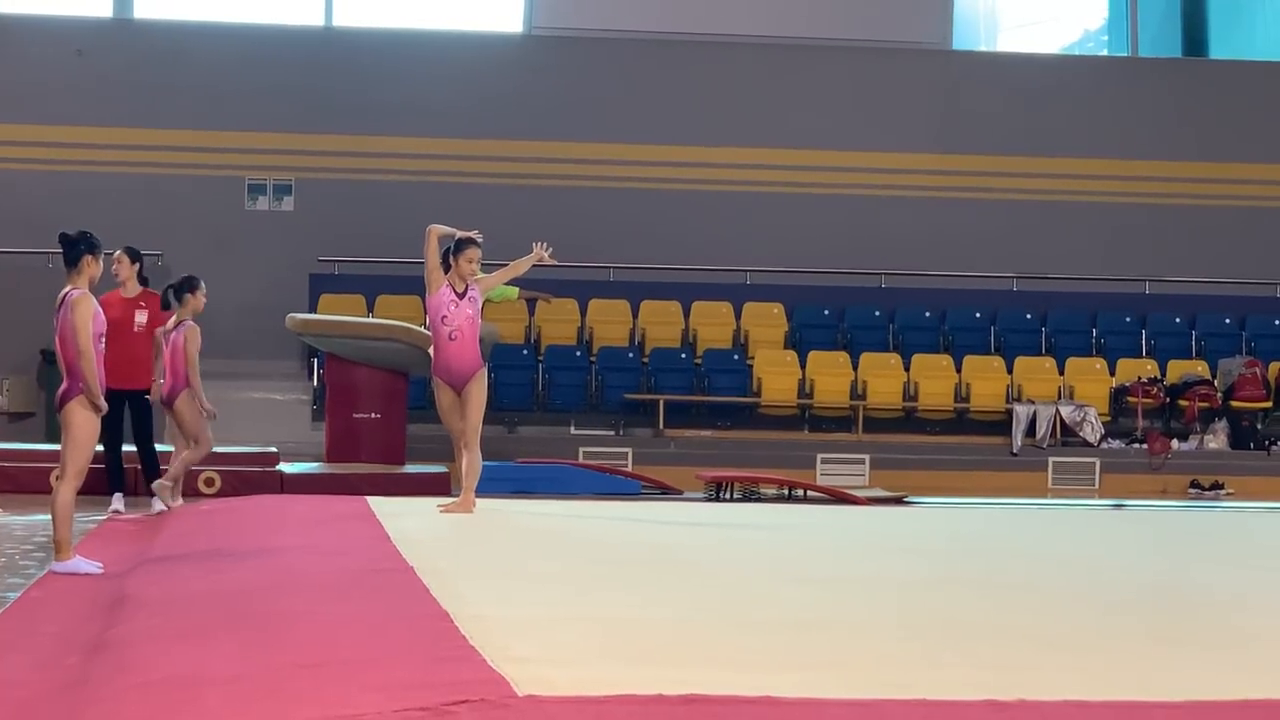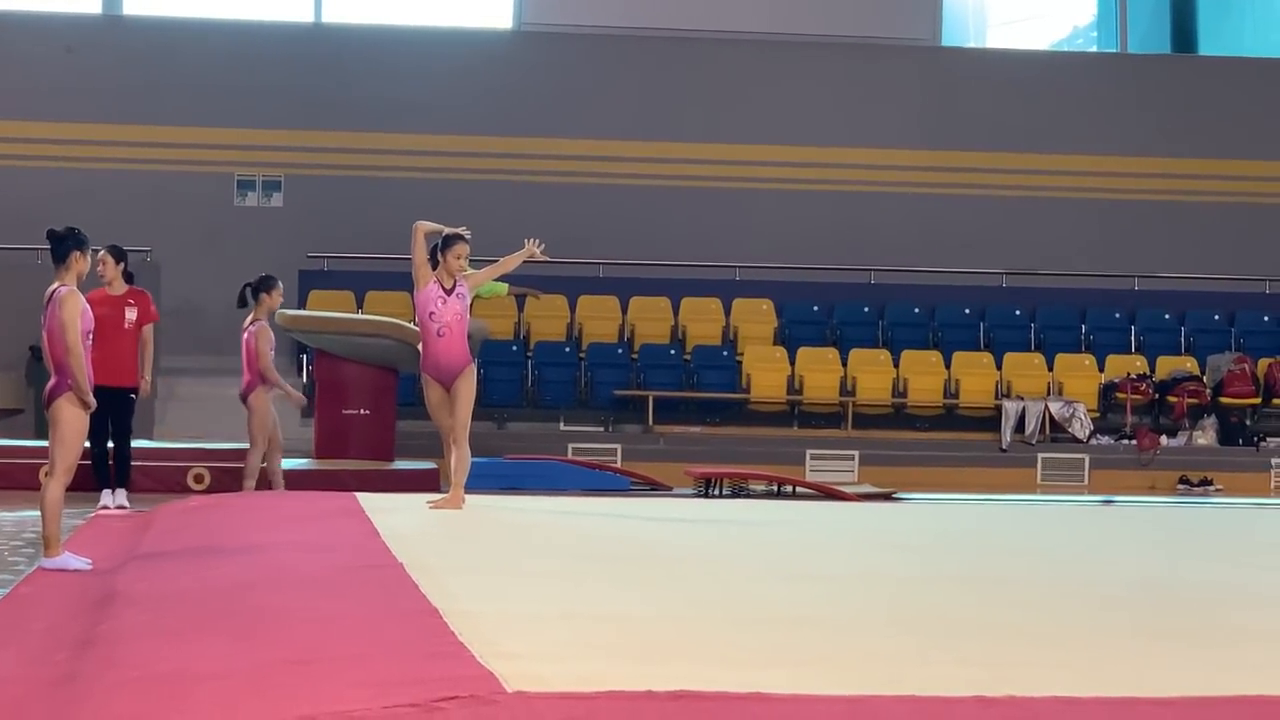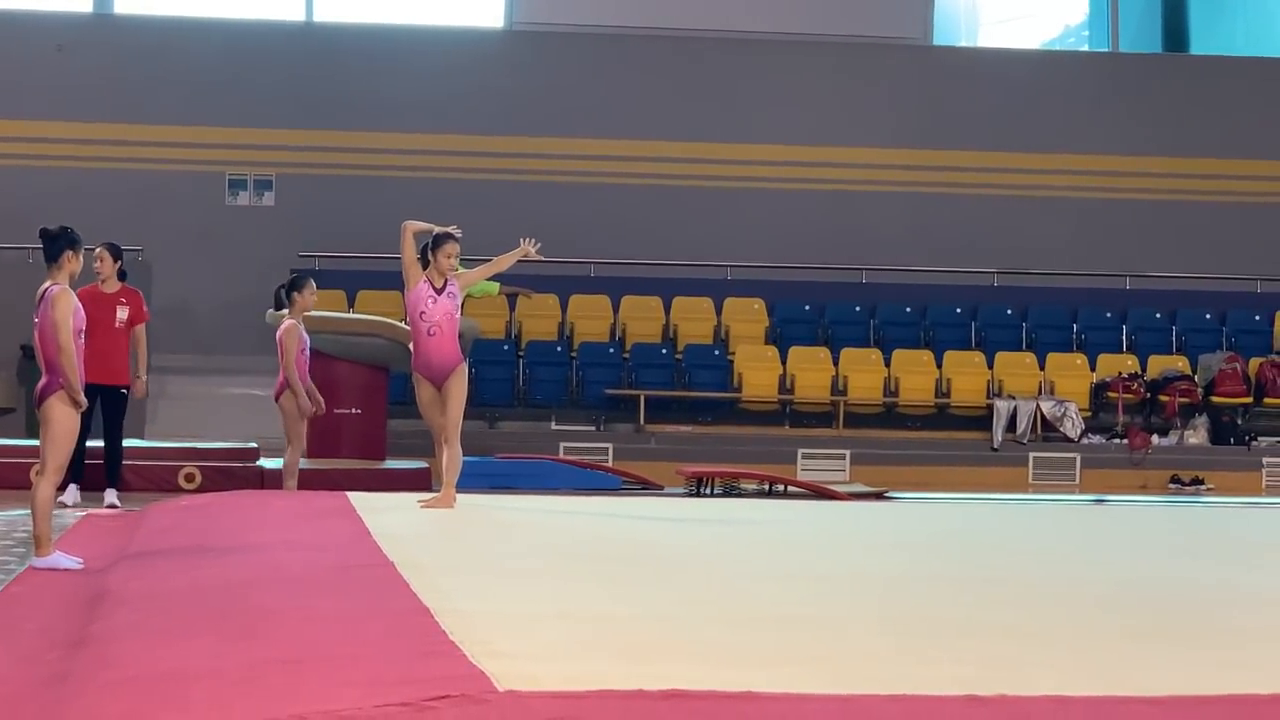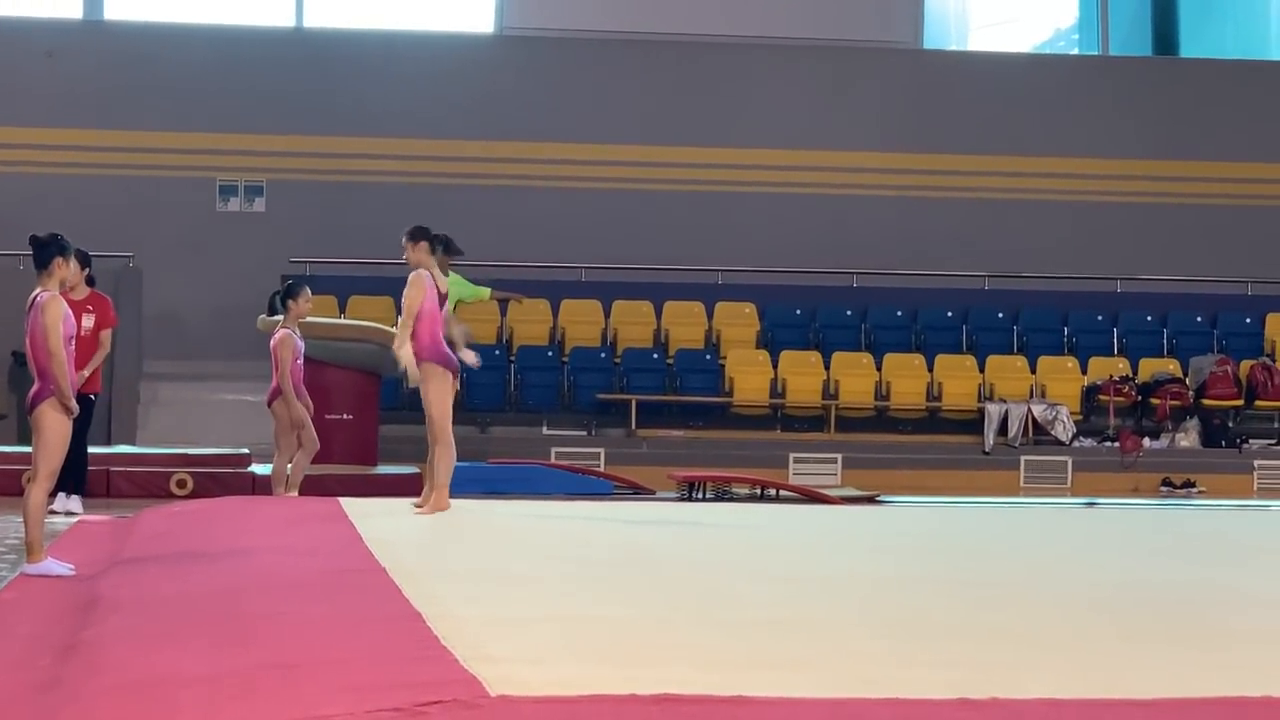
dt=0.7s
person 1, frame 1
left shoulder: (65, 297)
right shoulder: (83, 298)
left elbow: (63, 349)
right elbow: (85, 352)
right wrist: (97, 397)
left hip: (72, 394)
right hip: (81, 397)
left knee: (68, 479)
right knee: (70, 479)
left ankle: (65, 553)
right ankle: (63, 556)
person 1, frame 2
left shoulder: (53, 294)
right shoulder: (70, 295)
right elbow: (73, 349)
right wrist: (86, 394)
left hip: (60, 391)
right hip: (70, 394)
left knee: (58, 475)
right knee: (59, 476)
left ankle: (55, 549)
right ankle: (52, 552)
person 1, frame 3
left shoulder: (45, 293)
right shoulder: (63, 294)
left elbow: (42, 343)
right elbow: (65, 348)
right wrist: (77, 394)
left hip: (50, 390)
right hip: (61, 393)
left knee: (48, 474)
right knee: (50, 475)
left ankle: (46, 548)
right ankle: (43, 552)
person 1, frame 4
left shoulder: (36, 299)
right shoulder: (53, 301)
left elbow: (33, 350)
right elbow: (56, 354)
right wrist: (69, 399)
left hip: (42, 396)
right hip: (52, 399)
left knee: (40, 481)
right knee: (43, 481)
left ankle: (37, 555)
right ankle: (35, 558)
person 2, frame 1
left shoulder: (478, 287)
right shoulder: (437, 283)
left elbow: (512, 271)
right elbow: (433, 232)
left wrist: (536, 257)
right wrist: (459, 234)
left hip: (473, 372)
right hip: (443, 375)
left knee: (471, 439)
right knee: (458, 440)
left ankle: (467, 498)
right ankle: (465, 495)
person 2, frame 2
left shoulder: (467, 283)
right shoulder: (424, 279)
left elbow: (501, 267)
right elbow: (419, 228)
left wrist: (527, 253)
right wrist: (447, 230)
left hip: (462, 368)
right hip: (432, 371)
left knee: (459, 435)
right knee: (447, 437)
left ankle: (456, 494)
right ankle: (453, 491)
person 2, frame 3
left shoulder: (458, 283)
right shoulder: (415, 279)
left elbow: (494, 266)
right elbow: (407, 228)
left wrist: (523, 251)
right wrist: (436, 229)
left hip: (453, 367)
right hip: (423, 370)
left knee: (451, 435)
right knee: (438, 436)
left ankle: (448, 493)
right ankle: (443, 491)
person 2, frame 4
left shoulder: (417, 279)
right shoulder: (440, 280)
left elbow: (407, 319)
right elbow: (450, 323)
left wrist: (401, 348)
right wrist: (461, 348)
left hip: (431, 363)
right hip: (443, 361)
left knee: (440, 433)
right knee: (436, 434)
left ankle: (439, 496)
right ankle: (431, 494)
person 3, frame 1
left shoulder: (153, 301)
right shoulder: (106, 301)
left elbow: (160, 344)
left wrist: (158, 379)
left hip: (141, 384)
right hip: (110, 382)
left knee: (145, 441)
right knee: (111, 442)
left ankle: (156, 497)
right ankle: (117, 496)
person 3, frame 2
left shoulder: (141, 298)
right shoulder: (92, 299)
left elbow: (147, 340)
left wrist: (146, 376)
left hip: (127, 381)
right hip: (96, 380)
left knee: (122, 438)
right knee: (97, 438)
left ankle: (120, 491)
right ankle: (105, 491)
person 3, frame 3
left shoulder: (133, 297)
right shoulder: (83, 295)
left elbow: (140, 339)
left wrist: (141, 375)
left hip: (117, 379)
right hip: (85, 376)
left knee: (113, 436)
right knee: (78, 433)
left ankle: (111, 491)
right ankle: (72, 487)
person 3, frame 4
left shoulder: (101, 303)
left elbow: (105, 346)
left wrist: (84, 373)
left hip: (86, 384)
left knee: (77, 440)
left ankle: (76, 496)
right ankle: (61, 493)
person 4, frame 1
left shoulder: (170, 325)
right shoulder: (191, 329)
right elbow: (192, 370)
right wrist: (203, 402)
left hip: (168, 391)
right hip: (182, 393)
left knee: (183, 447)
right knee: (203, 443)
left ankle: (174, 499)
right ankle: (166, 481)
person 4, frame 2
left shoulder: (250, 323)
right shoulder: (262, 328)
right elbow: (266, 367)
right wrist: (290, 391)
left hip: (255, 389)
right hip: (258, 391)
left knee: (276, 444)
right knee: (258, 446)
left ankle: (279, 493)
person 4, frame 3
left shoulder: (297, 325)
right shoulder: (291, 326)
right elbow: (288, 365)
left wrist: (315, 394)
right wrist: (302, 396)
left hip: (297, 392)
right hip: (291, 392)
left knee: (297, 447)
right knee: (296, 446)
person 4, frame 4
left shoulder: (293, 332)
right shoulder: (285, 336)
right elbow: (283, 374)
left wrist: (305, 398)
right wrist: (294, 407)
left hip: (292, 397)
right hip: (284, 398)
left knee: (311, 445)
right knee: (285, 452)
left ankle: (291, 491)
